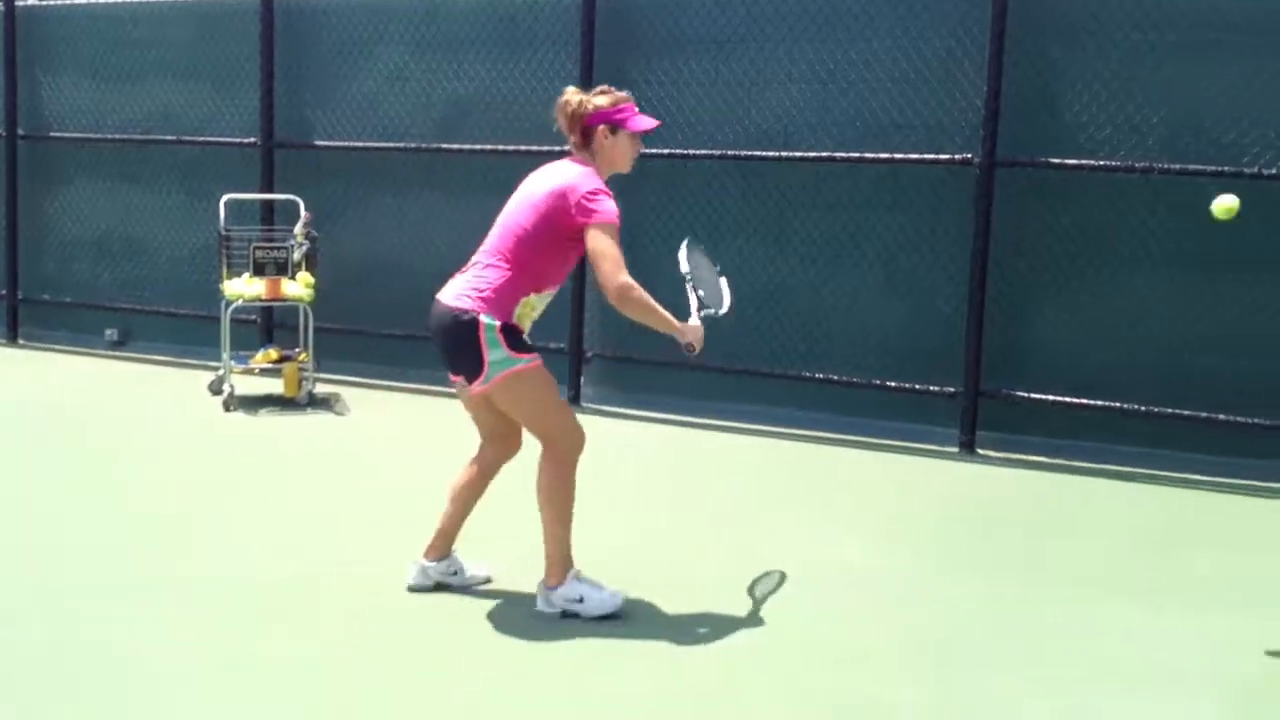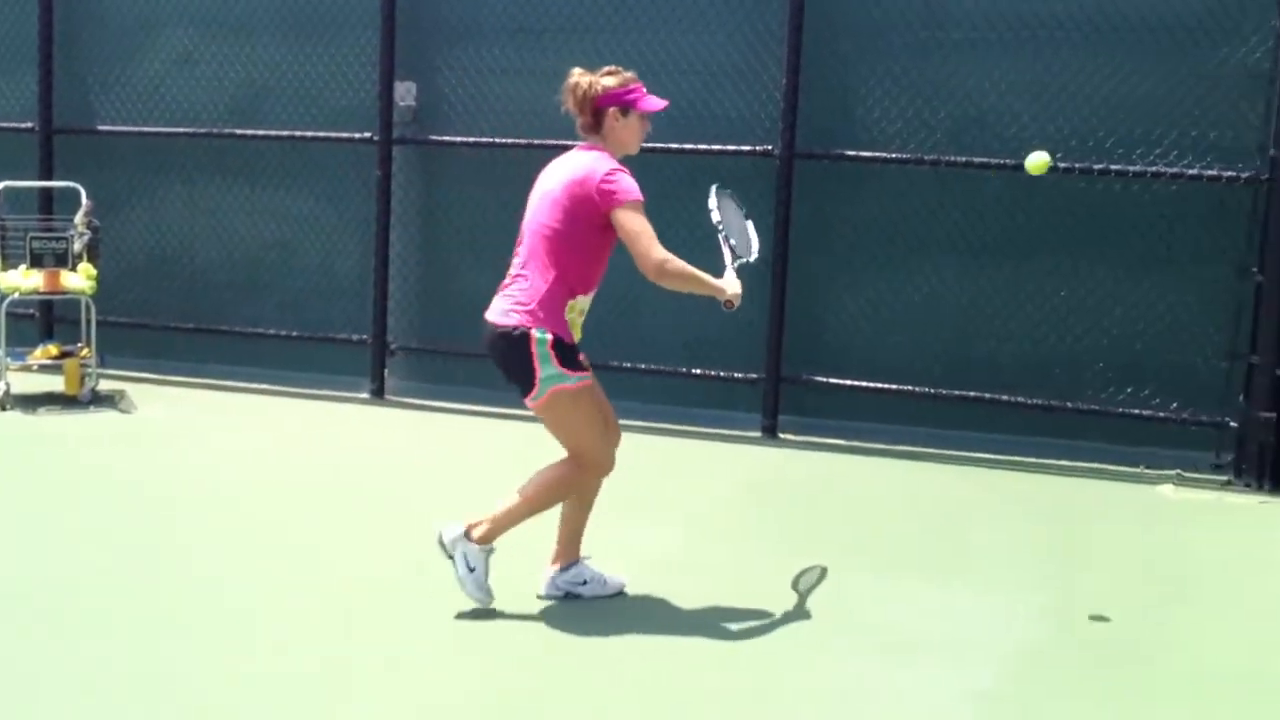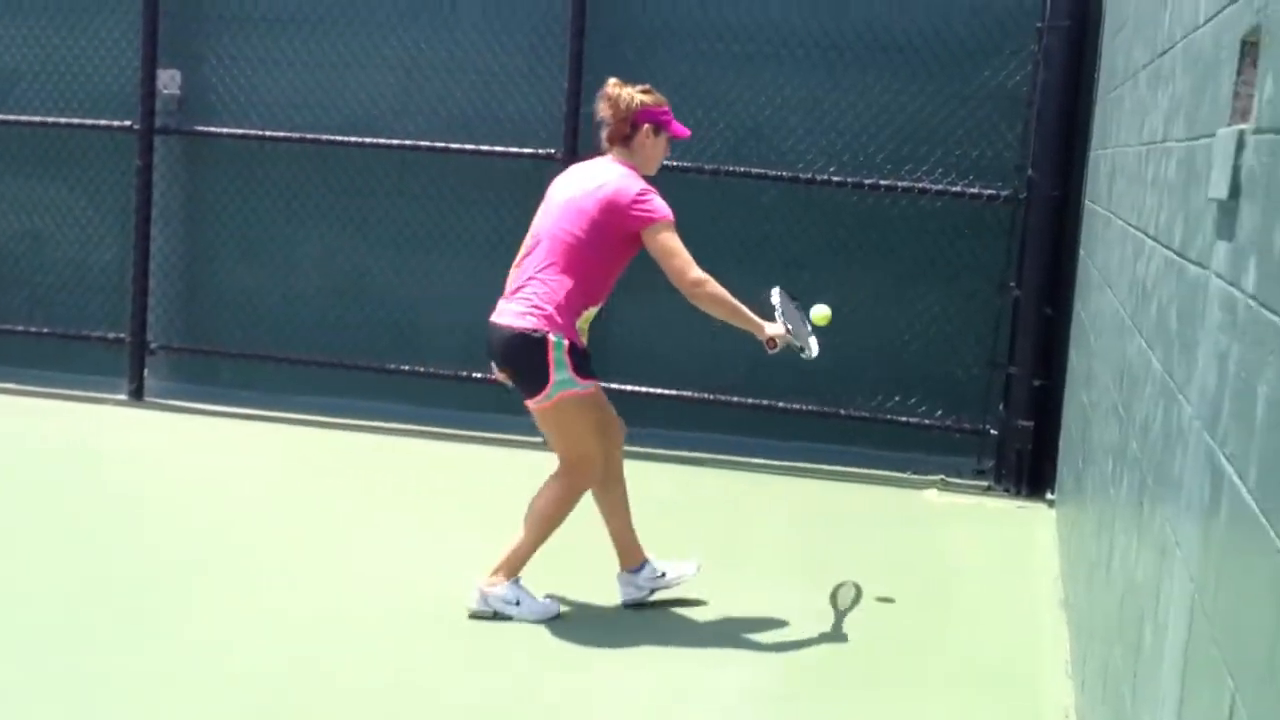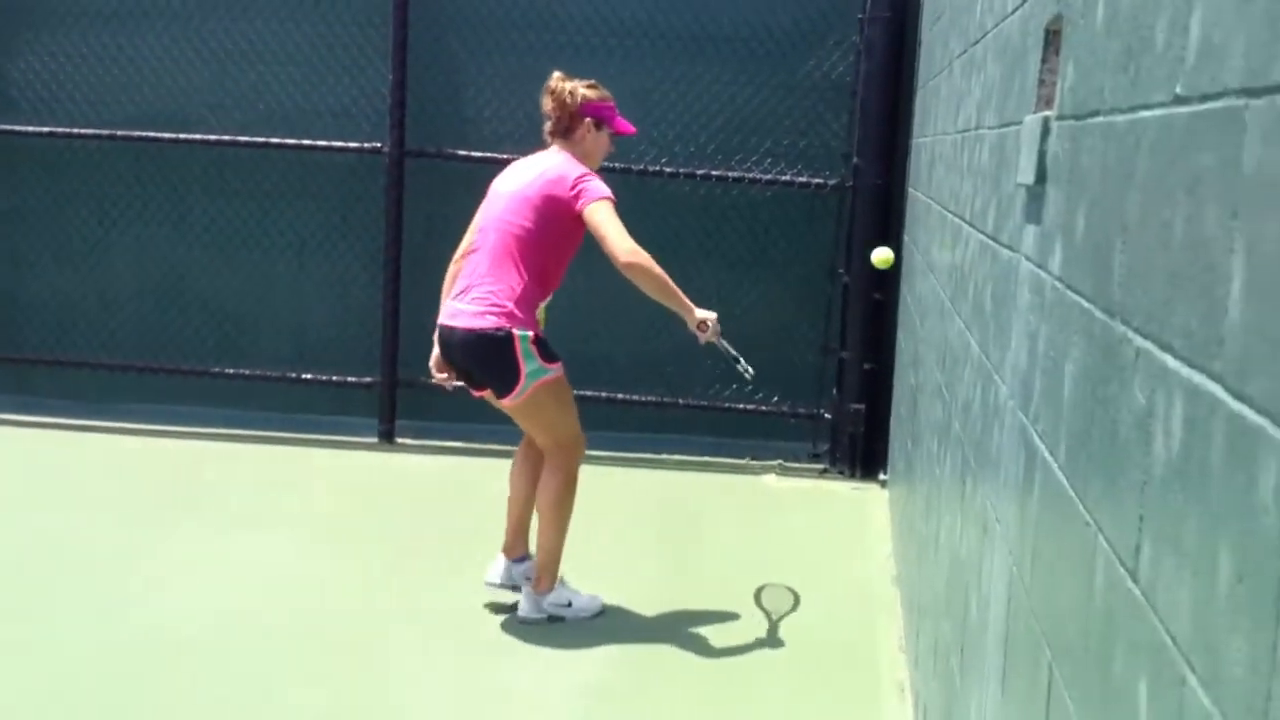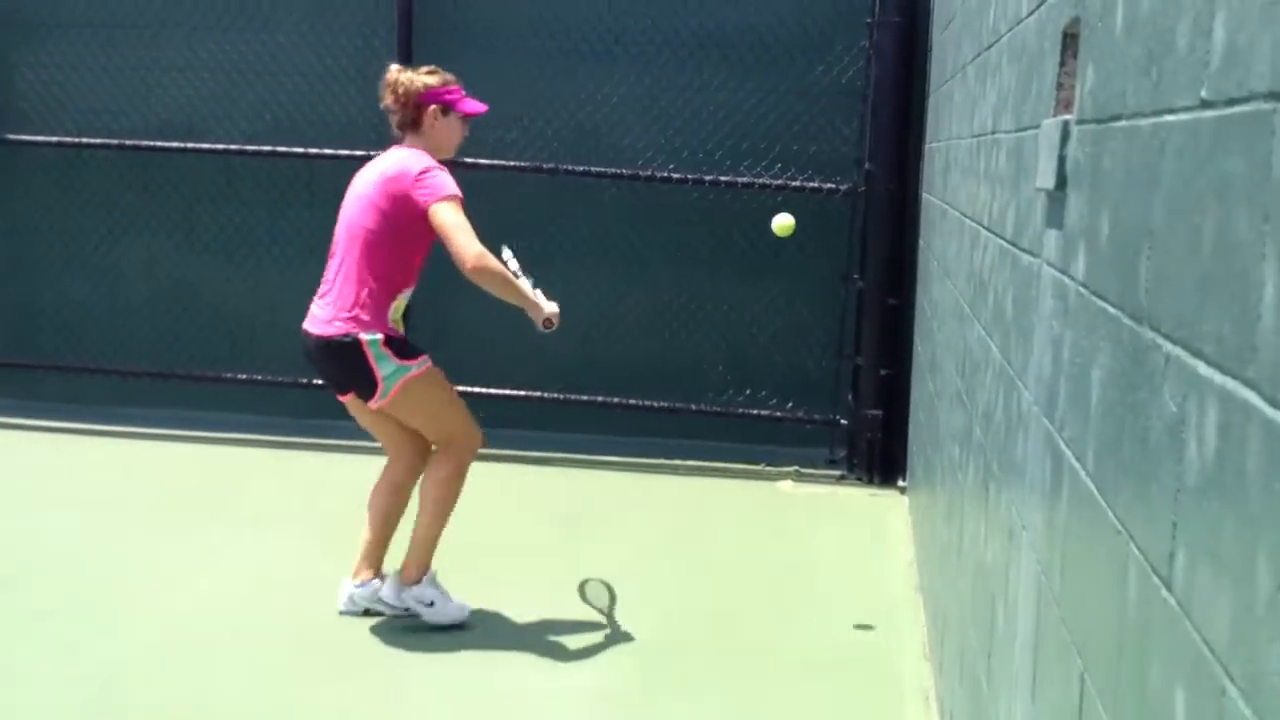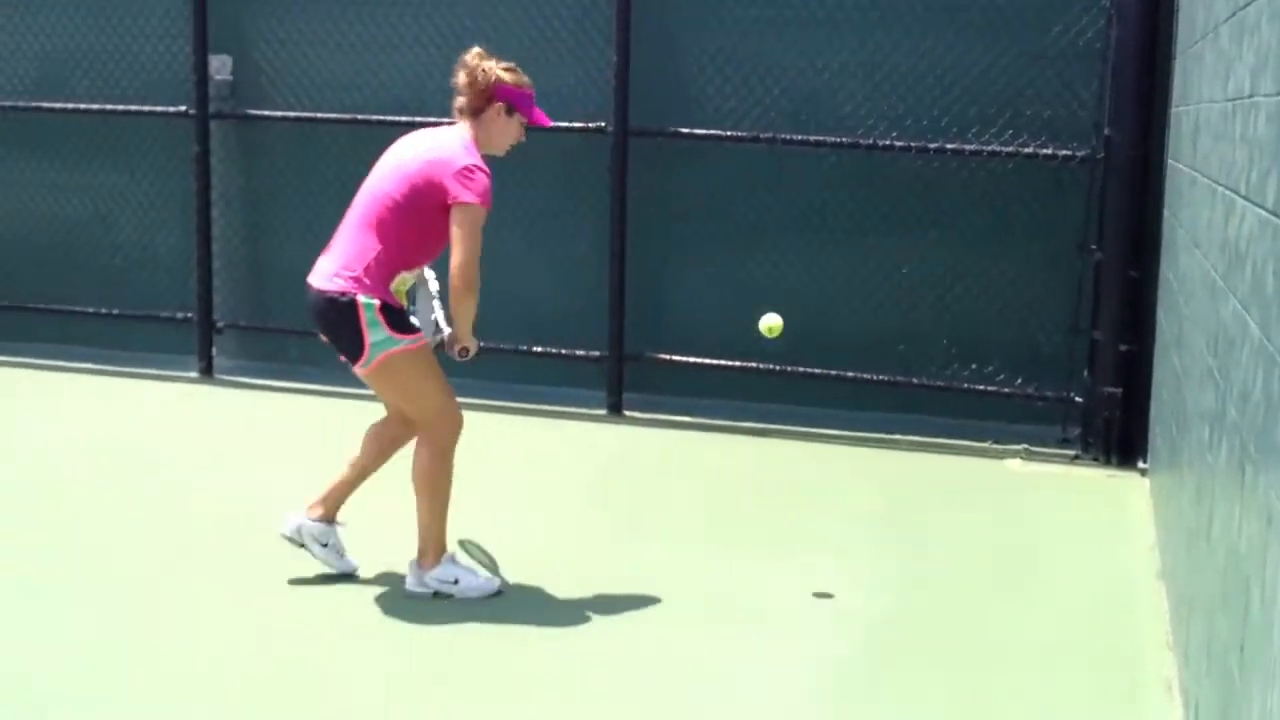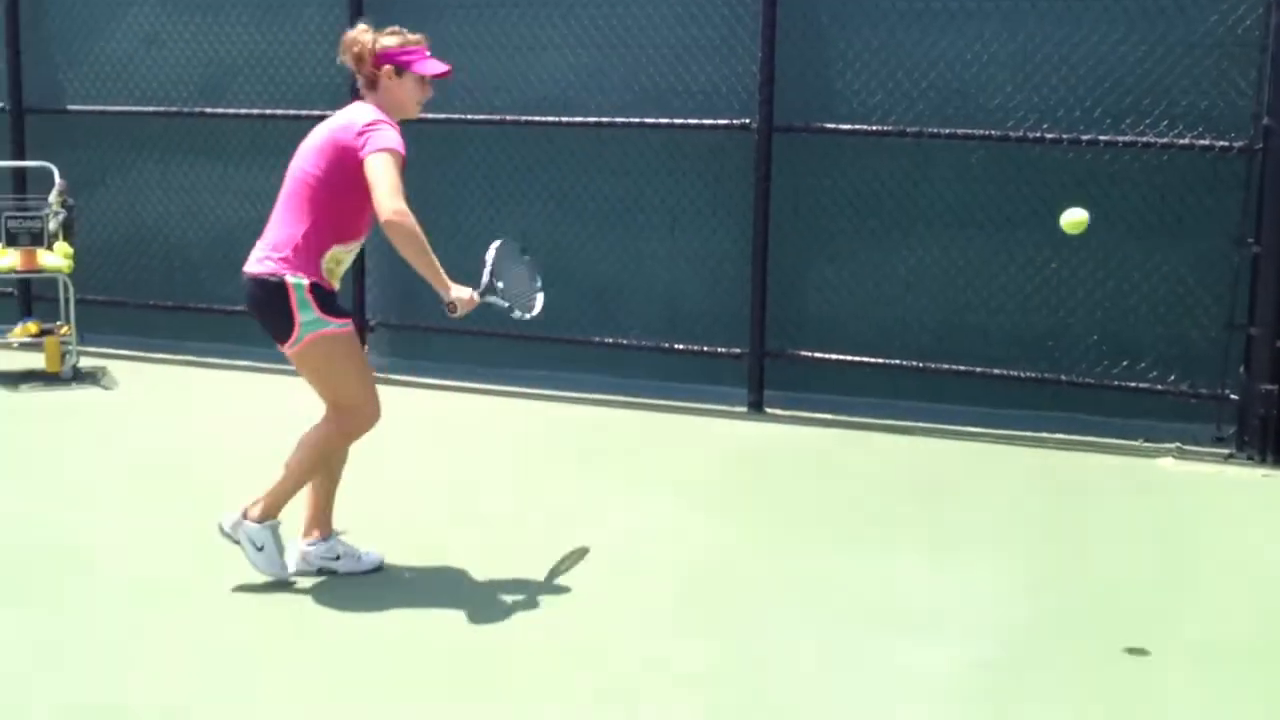
dt=0.7s
person 1, frame 1
left shoulder: (555, 174)
right shoulder: (592, 193)
right elbow: (619, 289)
right wrist: (680, 329)
left hip: (458, 314)
right hip: (479, 325)
left knee: (502, 442)
right knee: (565, 440)
left ankle: (436, 560)
right ankle: (558, 581)
person 1, frame 2
left shoulder: (562, 167)
right shoulder: (609, 179)
right elbow: (655, 264)
right wrist: (718, 286)
left hip: (517, 329)
right hip: (535, 340)
left knee: (602, 436)
right knee: (592, 457)
left ankle: (565, 568)
right ankle: (474, 535)
person 1, frame 3
left shoulder: (574, 175)
right shoulder: (636, 194)
left elbow: (523, 259)
right elbow: (693, 283)
right wrist: (759, 326)
left hip: (512, 329)
right hip: (544, 342)
left knee: (608, 438)
right knee: (585, 467)
left ankle: (635, 570)
right ankle: (499, 583)
person 1, frame 4
left shoulder: (515, 172)
right shoulder: (578, 180)
left elbow: (460, 258)
right elbow: (629, 259)
left wrist: (441, 341)
right wrist: (689, 311)
left hip: (458, 328)
right hip: (503, 337)
left knee: (544, 435)
right knee: (565, 450)
left ankle: (512, 557)
right ankle: (543, 590)
person 1, frame 5
left shoulder: (380, 168)
right shoulder: (427, 174)
right elbow: (474, 262)
right wrist: (534, 304)
left hip: (330, 335)
right hip: (363, 340)
left knee: (412, 453)
right knee: (462, 440)
left ankle: (365, 580)
right ankle: (414, 578)
person 1, frame 6
left shoulder: (424, 139)
right shoulder: (467, 169)
right elbow: (462, 278)
right wrist: (463, 333)
left hip: (334, 290)
right hip: (358, 303)
left knee: (410, 418)
right knee: (443, 423)
left ankle: (319, 517)
right ankle: (431, 564)
person 1, frame 7
left shoulder: (346, 125)
right shoulder: (377, 130)
right elbow: (393, 215)
right wrist: (446, 287)
left hip: (279, 281)
right hip: (291, 286)
left knee: (344, 411)
right knee: (358, 412)
left ankle: (318, 540)
right ankle: (257, 517)
